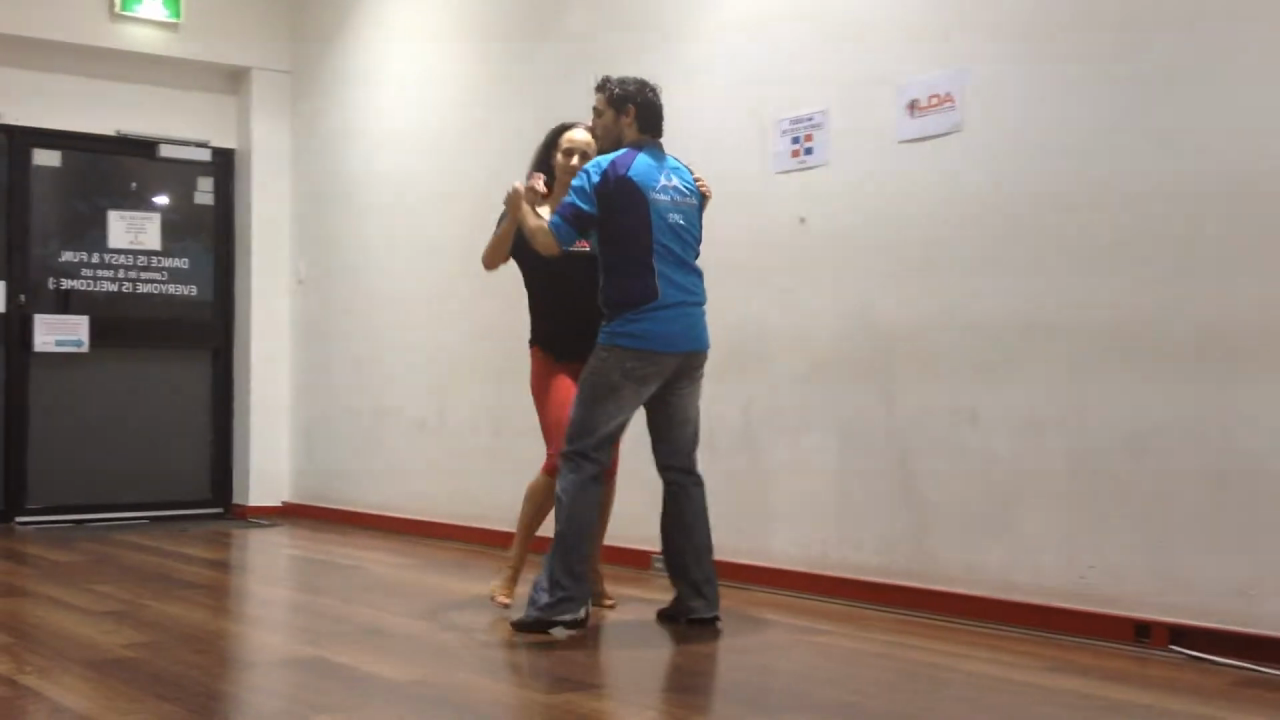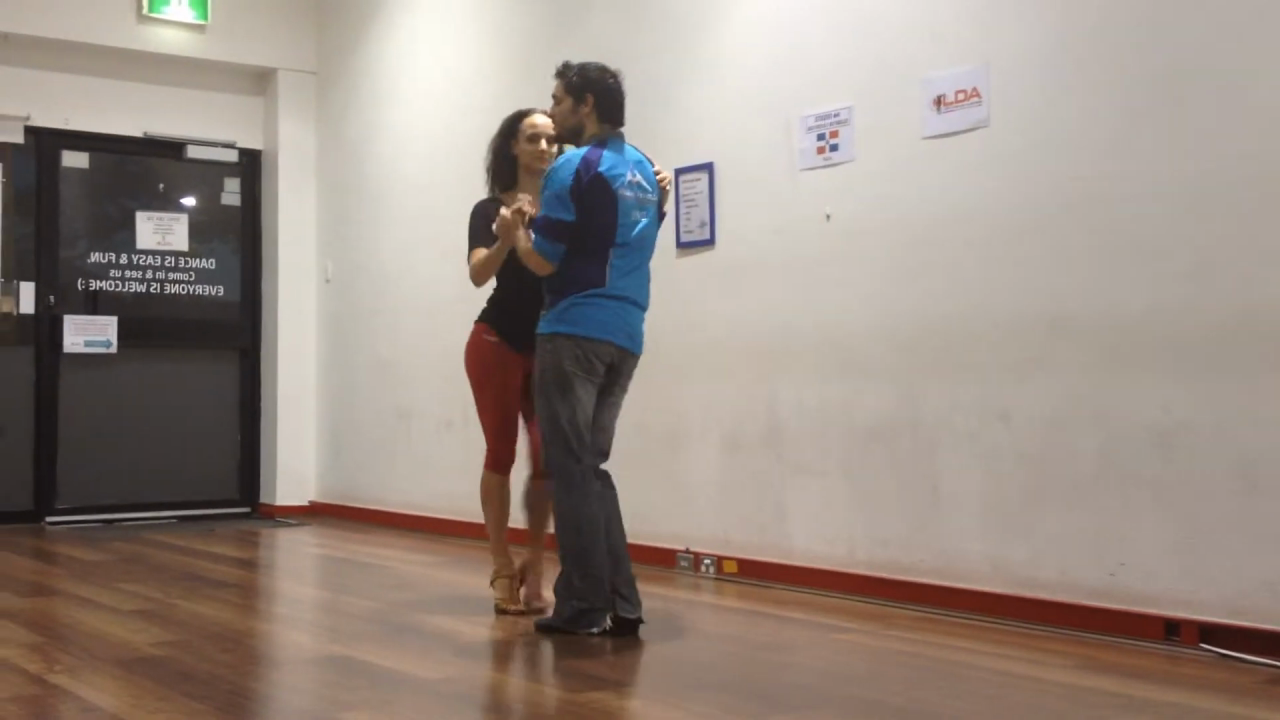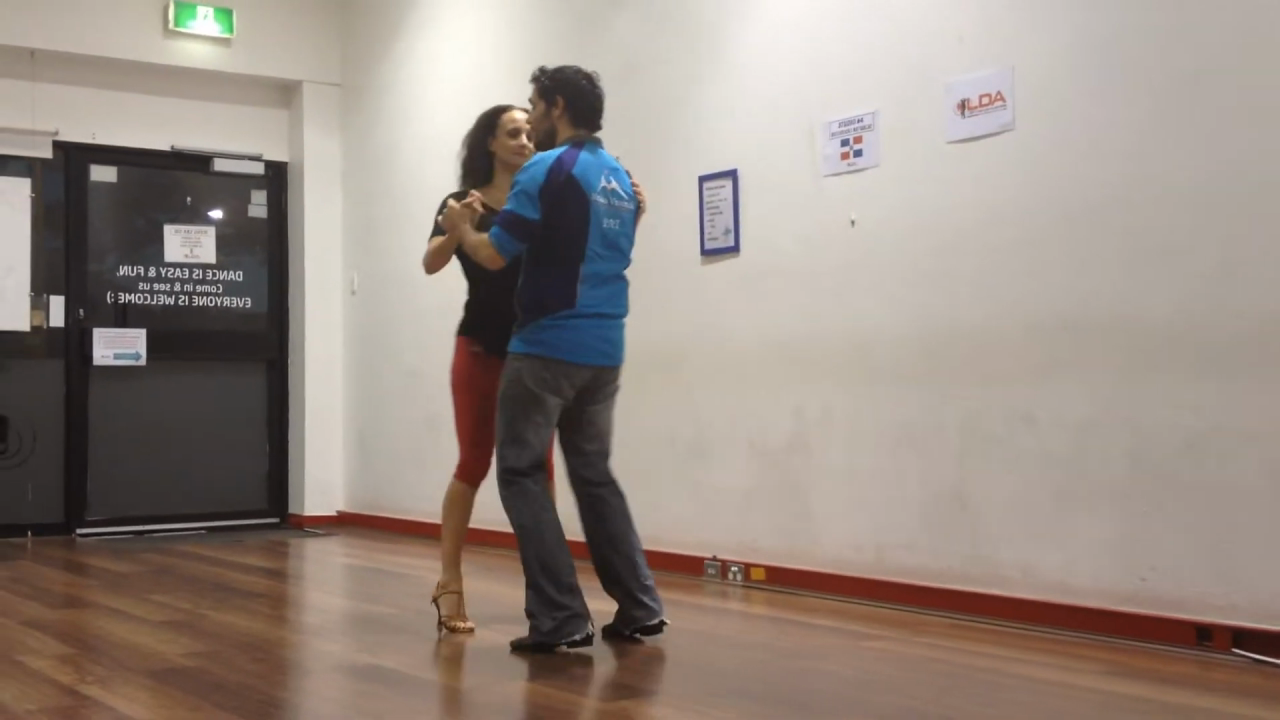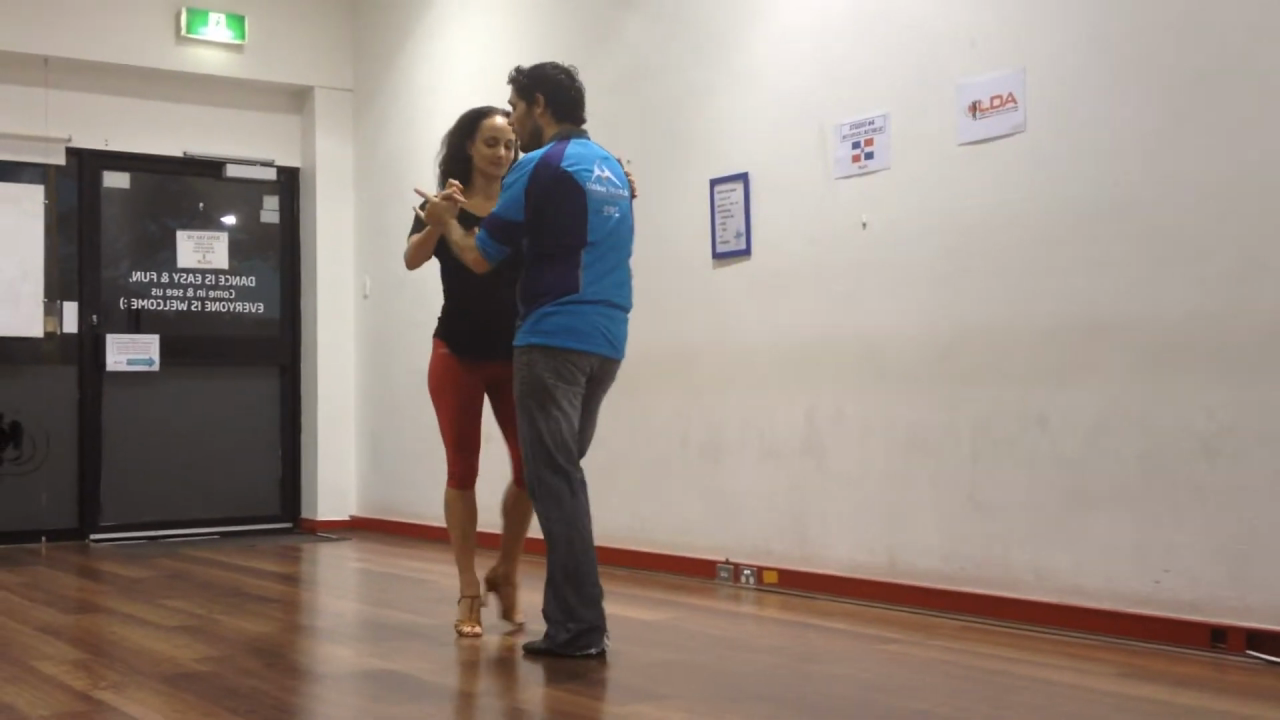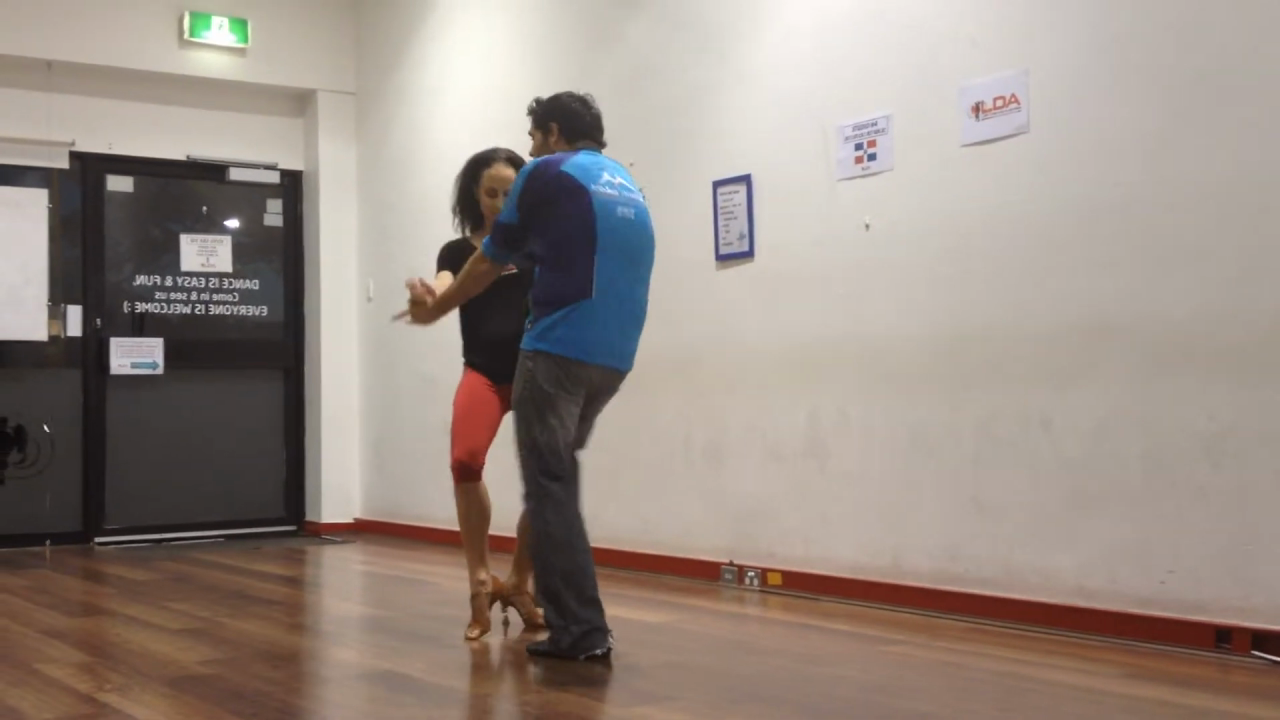
dt=0.7s
person 1, frame 1
left shoulder: (607, 171)
right shoulder: (684, 177)
left elbow: (550, 241)
left wrist: (522, 207)
left hip: (633, 340)
right hip: (688, 339)
left knee: (582, 461)
right knee: (679, 467)
left ankle: (563, 597)
right ankle: (698, 597)
person 1, frame 2
left shoulder: (575, 167)
right shoulder: (647, 170)
left elbow: (543, 261)
left wrist: (516, 230)
left hip: (574, 330)
right hip: (624, 334)
left knee: (571, 469)
right knee: (590, 466)
left ankle: (583, 607)
right ankle: (619, 601)
person 1, frame 3
left shoulder: (548, 170)
right shoulder: (620, 177)
left elbow: (496, 254)
left wrist: (461, 227)
left hip: (547, 347)
right hip: (604, 348)
left knee: (522, 477)
right knee: (593, 474)
left ankle: (560, 619)
right ankle: (639, 603)
person 1, frame 4
left shoulder: (539, 166)
right shoulder: (610, 166)
left elbow: (483, 257)
left wrist: (446, 221)
right wrist: (479, 211)
left hip: (554, 338)
right hip: (605, 340)
left knee: (555, 482)
right knee: (561, 475)
left ankle: (577, 628)
right ankle: (577, 616)
person 1, frame 5
left shoulder: (547, 174)
right shoulder: (627, 185)
left elbow: (491, 260)
left wrist: (438, 306)
left hip: (562, 345)
right hip: (617, 350)
left knee: (550, 488)
right knee: (559, 475)
left ankle: (581, 629)
right ankle: (566, 606)
person 2, frame 1
right shoulder: (527, 217)
right elbow: (490, 260)
right wrist: (519, 211)
right hip: (555, 356)
left knee: (604, 464)
right knee: (560, 459)
left ankle: (591, 569)
right ankle: (512, 565)
person 2, frame 2
right shoulder: (491, 210)
right elbow: (478, 273)
right wrist: (509, 237)
right hip: (496, 344)
left knee: (549, 458)
right knee: (501, 454)
left ankle: (533, 565)
right ankle: (502, 569)
person 2, frame 3
right shoulder: (463, 204)
right elbow: (430, 264)
right hip: (481, 350)
left knee: (540, 465)
right knee: (473, 466)
right ankle: (449, 586)
person 2, frame 4
right shoulder: (443, 207)
right elbow: (412, 259)
right wrist: (436, 223)
left hip: (513, 357)
right hip: (459, 356)
right knee: (464, 471)
left ankle: (505, 573)
right ankle: (468, 590)
person 2, frame 5
right shoulder: (458, 252)
right elbow: (442, 292)
right hip: (483, 373)
right knee: (465, 460)
left ankle: (517, 584)
right ankle: (480, 582)
